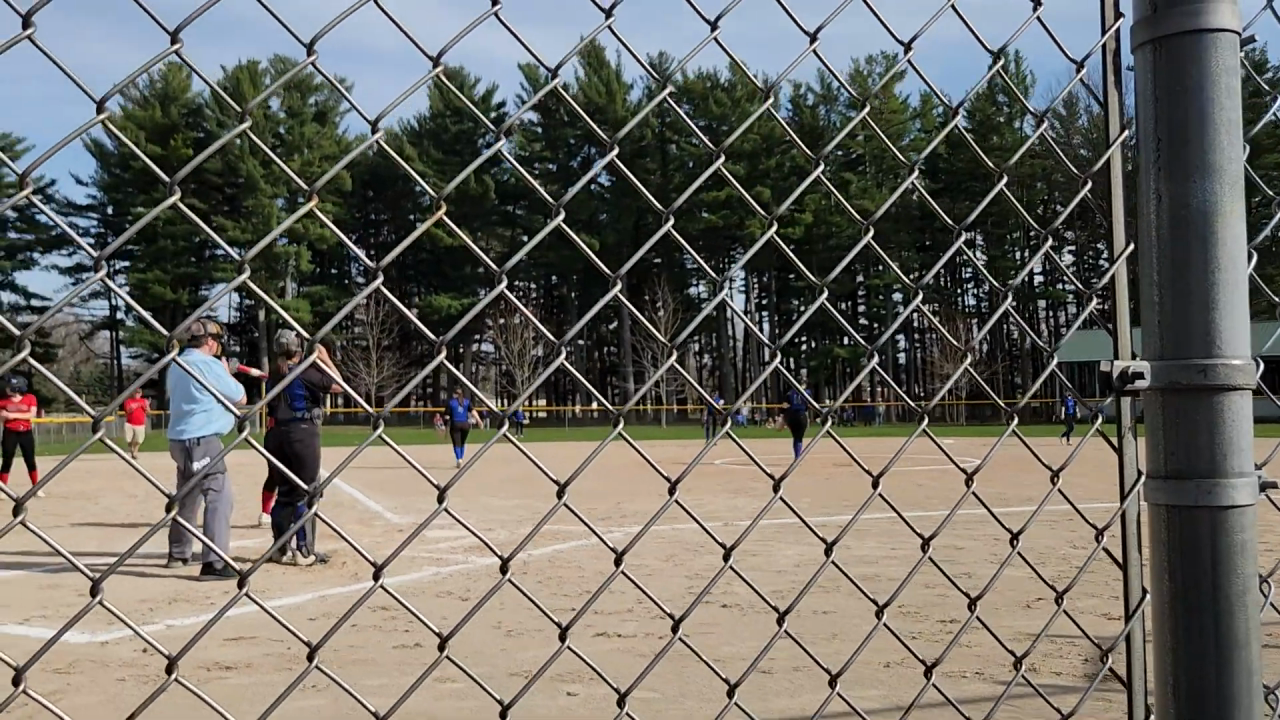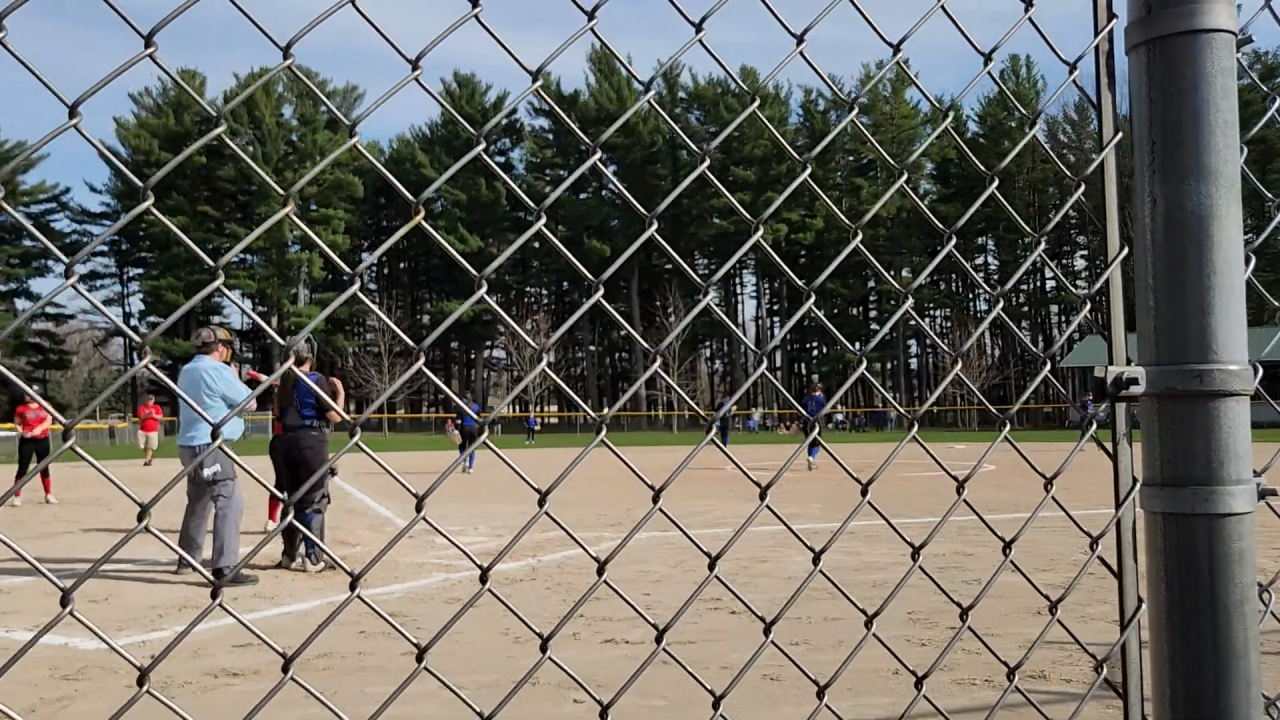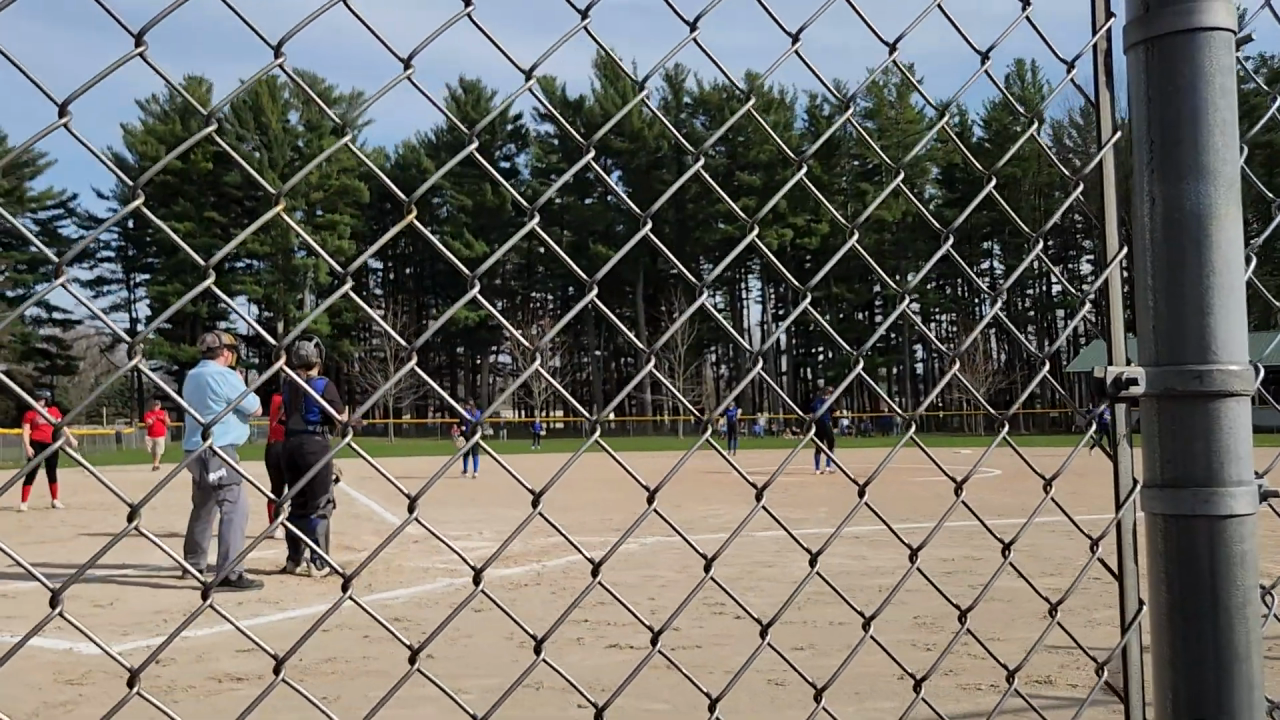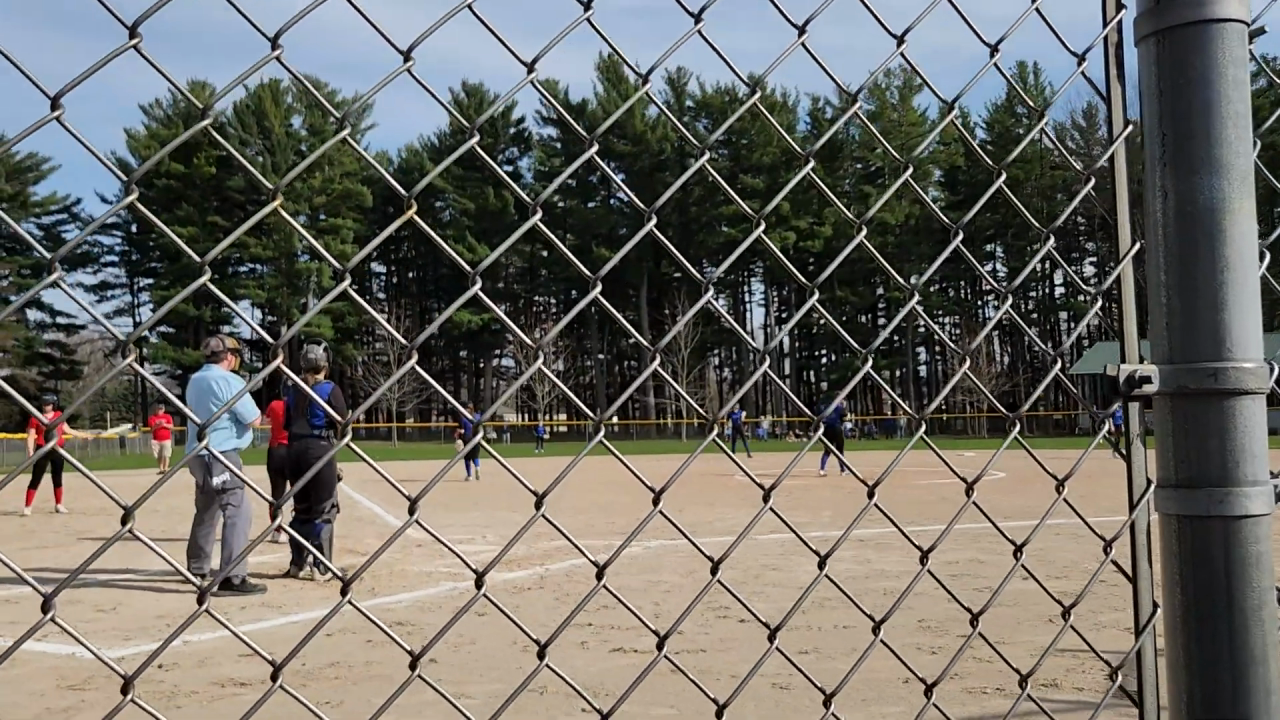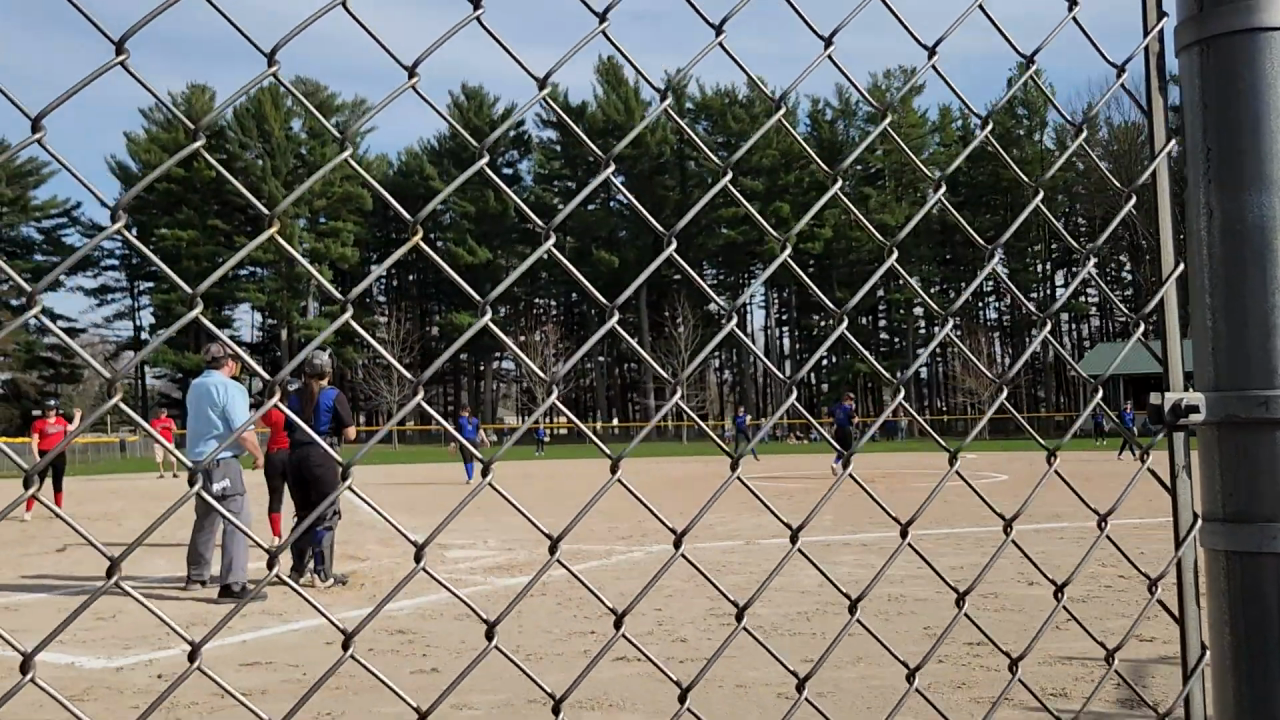
dt=0.2s
person 1, frame 1
left shoulder: (176, 366)
right shoulder: (208, 365)
right elbow: (240, 398)
right wrist: (227, 372)
left hip: (180, 439)
right hip: (202, 441)
left knee: (187, 497)
right knee: (219, 497)
left ankle: (178, 553)
right ankle: (214, 563)
person 1, frame 2
left shoulder: (186, 371)
right shoulder: (219, 371)
right elbow: (250, 403)
right wrist: (235, 378)
left hip: (190, 446)
right hip: (211, 448)
left knee: (198, 503)
right knee: (229, 504)
left ankle: (188, 559)
right ankle: (224, 569)
person 1, frame 3
left shoulder: (191, 377)
right shoulder: (225, 376)
right elbow: (255, 409)
right wrist: (241, 384)
left hip: (195, 450)
right hip: (217, 452)
left knee: (202, 508)
right knee: (234, 509)
left ankle: (194, 563)
right ankle: (229, 575)
person 1, frame 4
left shoulder: (194, 380)
right shoulder: (229, 381)
right elbow: (254, 420)
right wrist: (245, 395)
left hip: (198, 454)
right hip: (221, 456)
left knee: (206, 513)
right knee: (237, 513)
left ankle: (196, 568)
right ankle: (232, 578)
person 1, frame 5
left shoulder: (195, 386)
right shoulder: (230, 387)
right elbow: (244, 434)
right wrist: (258, 454)
left hip: (198, 461)
right hip: (221, 462)
left knee: (205, 519)
right knee: (237, 520)
left ankle: (196, 575)
right ankle: (232, 585)
person 2, frame 1
left shoulder: (273, 378)
right shoulder: (306, 372)
left elbow: (272, 414)
right elbow: (339, 385)
right wrist: (324, 358)
left hip: (278, 434)
right hip: (304, 434)
left knee: (285, 493)
right knee: (307, 493)
left ankle: (281, 549)
right ankle: (304, 552)
person 2, frame 2
left shoulder: (284, 383)
right shoulder: (316, 380)
left elbow: (283, 416)
right elbow: (334, 416)
right wrist: (340, 392)
left hip: (287, 441)
right hip: (312, 441)
left knee: (294, 499)
right knee: (315, 500)
left ankle: (290, 555)
right ankle: (313, 559)
person 2, frame 3
left shoulder: (289, 387)
right shoulder: (324, 385)
left elbow: (287, 418)
right elbow: (340, 421)
right wrist: (345, 413)
left hip: (291, 446)
right hip: (315, 447)
left knee: (298, 505)
right knee: (320, 505)
left ankle: (294, 560)
right ankle: (319, 564)
person 2, frame 4
left shoulder: (294, 392)
right shoulder: (330, 389)
left elbow: (288, 425)
left hip: (295, 450)
right hip: (320, 450)
left knee: (302, 509)
right knee: (324, 510)
left ankle: (298, 564)
right ankle: (322, 568)
person 2, frame 5
left shoulder: (295, 397)
right shoulder: (334, 395)
left elbow: (289, 431)
right elbow: (350, 434)
right wrist: (335, 433)
left hip: (296, 457)
right hip: (322, 457)
left knee: (303, 515)
right knee: (326, 517)
left ankle: (299, 571)
right ankle: (323, 575)
